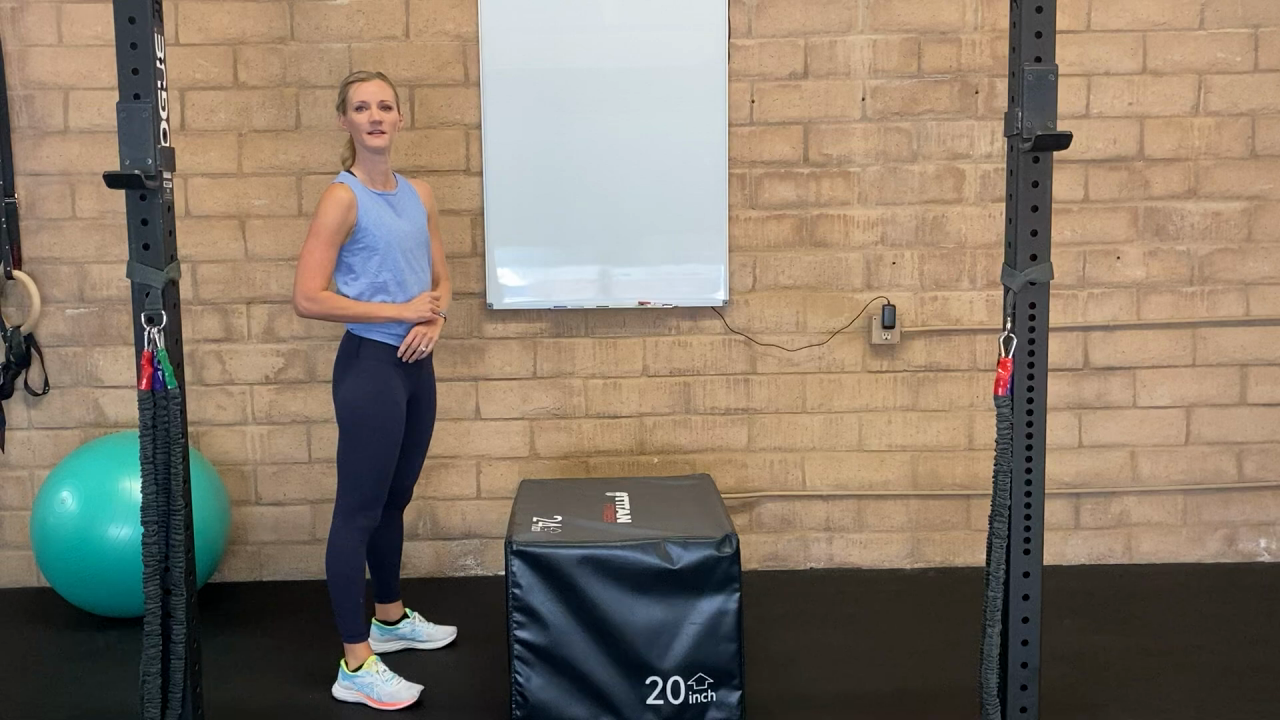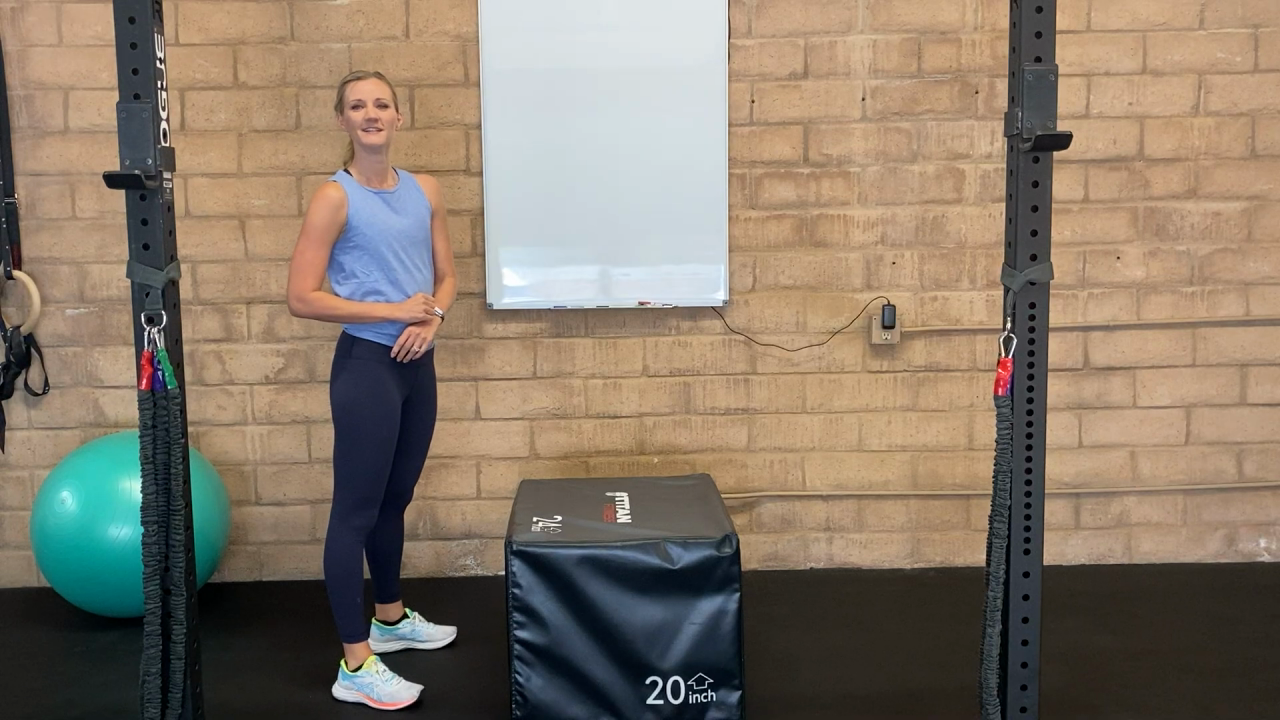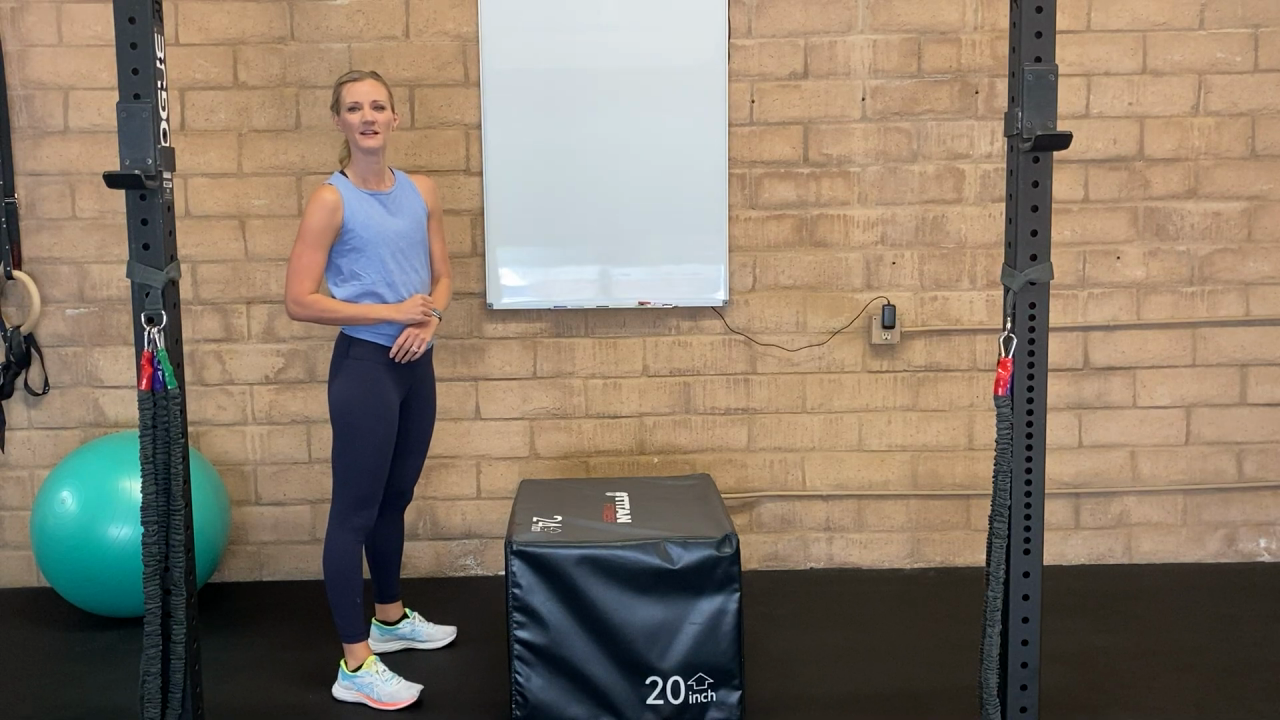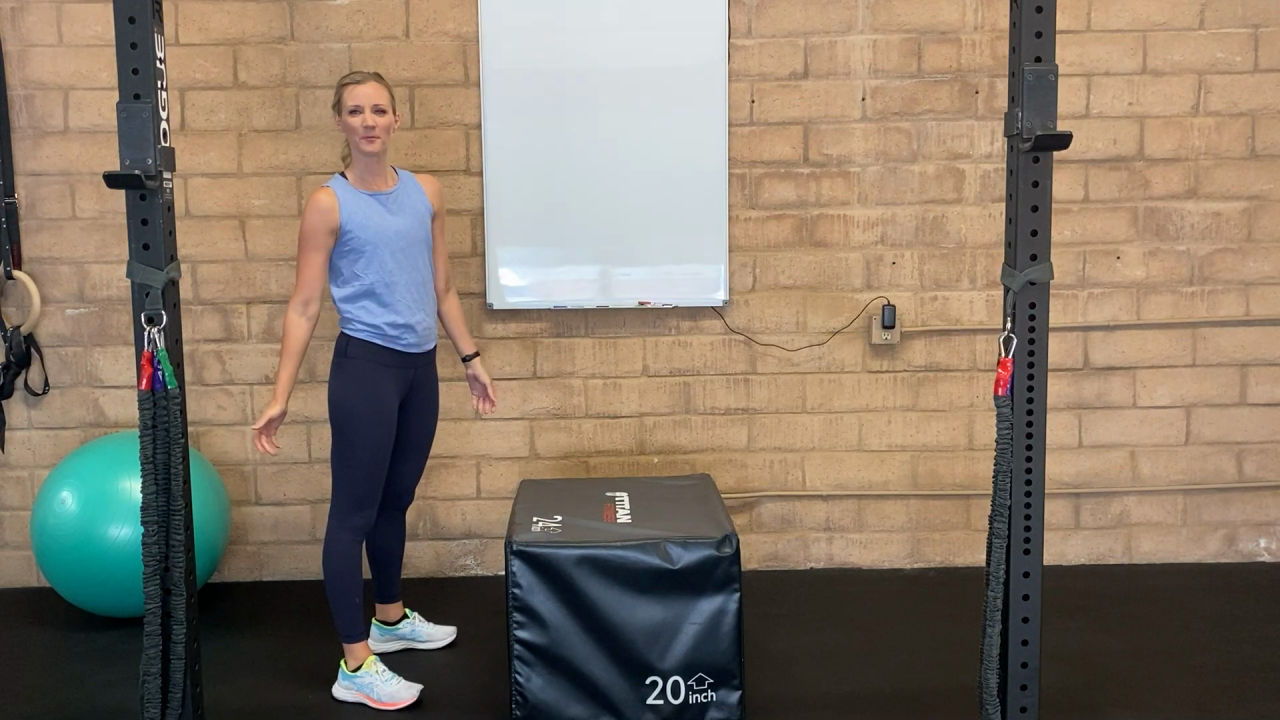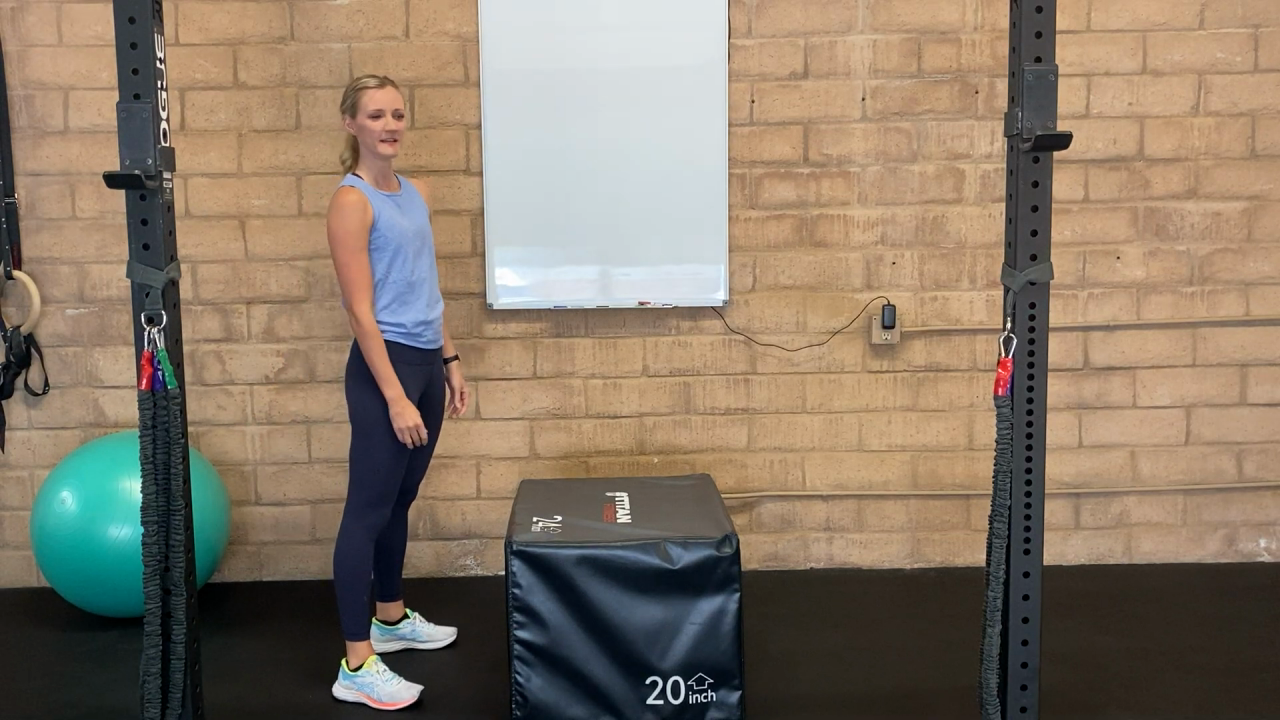
dt=1s
person 1, frame 1
left shoulder: (419, 193)
right shoulder: (342, 198)
left elbow: (439, 279)
right elbow: (308, 298)
left wrist: (433, 321)
right wrist: (399, 312)
left hip: (415, 366)
right hip: (370, 366)
left knee: (394, 500)
right knee: (359, 509)
left ankle: (391, 619)
right ankle: (355, 666)
person 1, frame 2
left shoulder: (424, 190)
right shoulder: (334, 197)
left elbow: (445, 277)
right elbow: (302, 298)
left wrist: (431, 319)
right wrist: (394, 311)
left hip: (417, 365)
right hip: (366, 366)
left knee: (395, 500)
right knee: (356, 510)
left ankle: (390, 619)
right ankle: (355, 665)
person 1, frame 3
left shoulder: (421, 191)
right shoulder: (330, 200)
left elbow: (441, 277)
right elbow: (300, 301)
left wrist: (430, 319)
right wrist: (391, 313)
left hip: (415, 367)
right hip: (364, 366)
left knee: (395, 500)
right knee: (355, 509)
left ankle: (390, 619)
right ankle: (355, 665)
person 1, frame 4
left shoulder: (424, 192)
right shoulder: (328, 203)
right elbow: (304, 306)
left wrist: (470, 357)
right wrist: (280, 397)
left hip: (420, 366)
right hip: (364, 367)
left knee: (396, 501)
right knee: (355, 510)
left ankle: (391, 618)
right ankle: (354, 666)
person 1, frame 5
left shoulder: (417, 192)
right shoulder: (351, 202)
right elbow: (361, 311)
left wrist: (450, 362)
right wrist: (395, 397)
left hip: (425, 363)
right hip: (383, 368)
left knee: (399, 500)
right knee: (369, 507)
left ankle: (392, 618)
right ankle: (356, 666)
